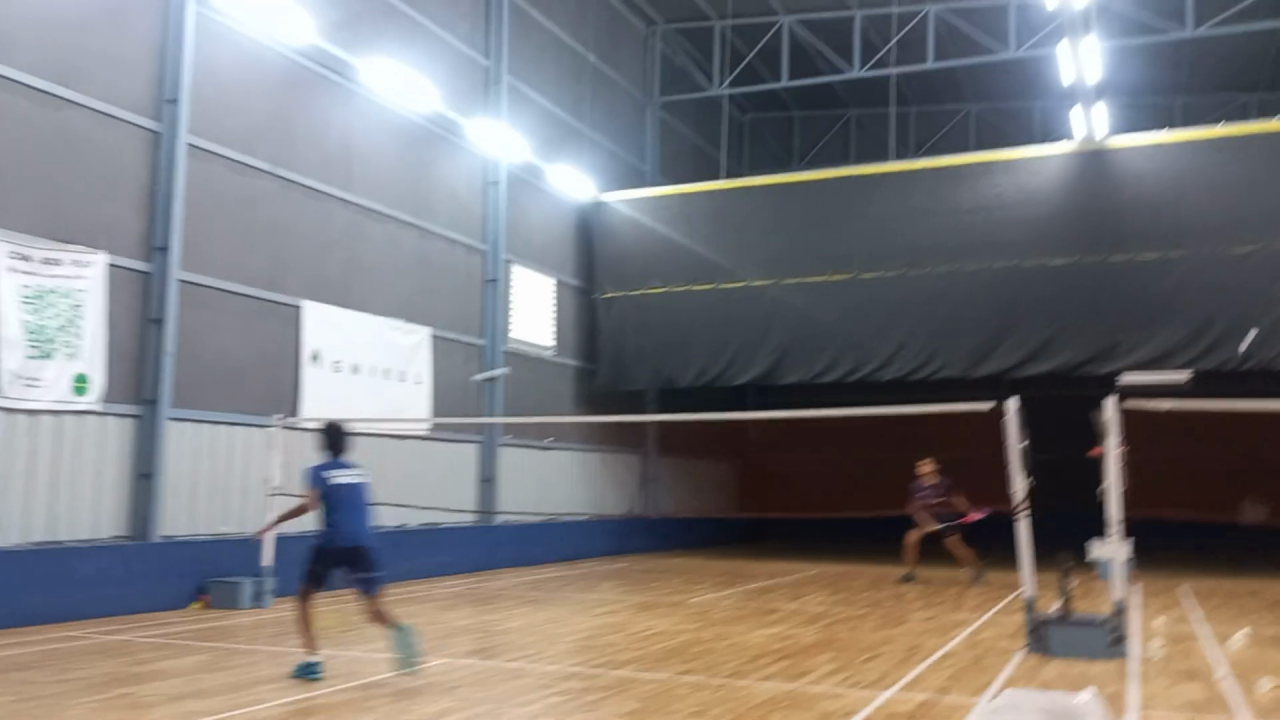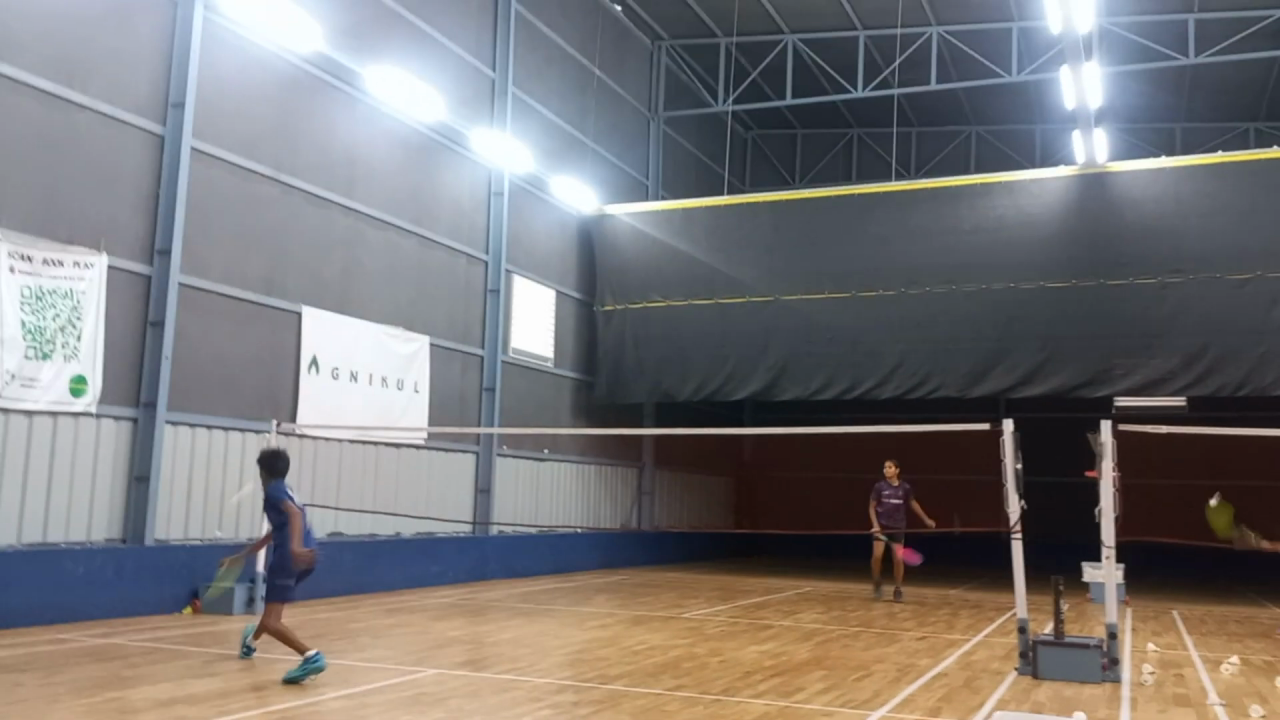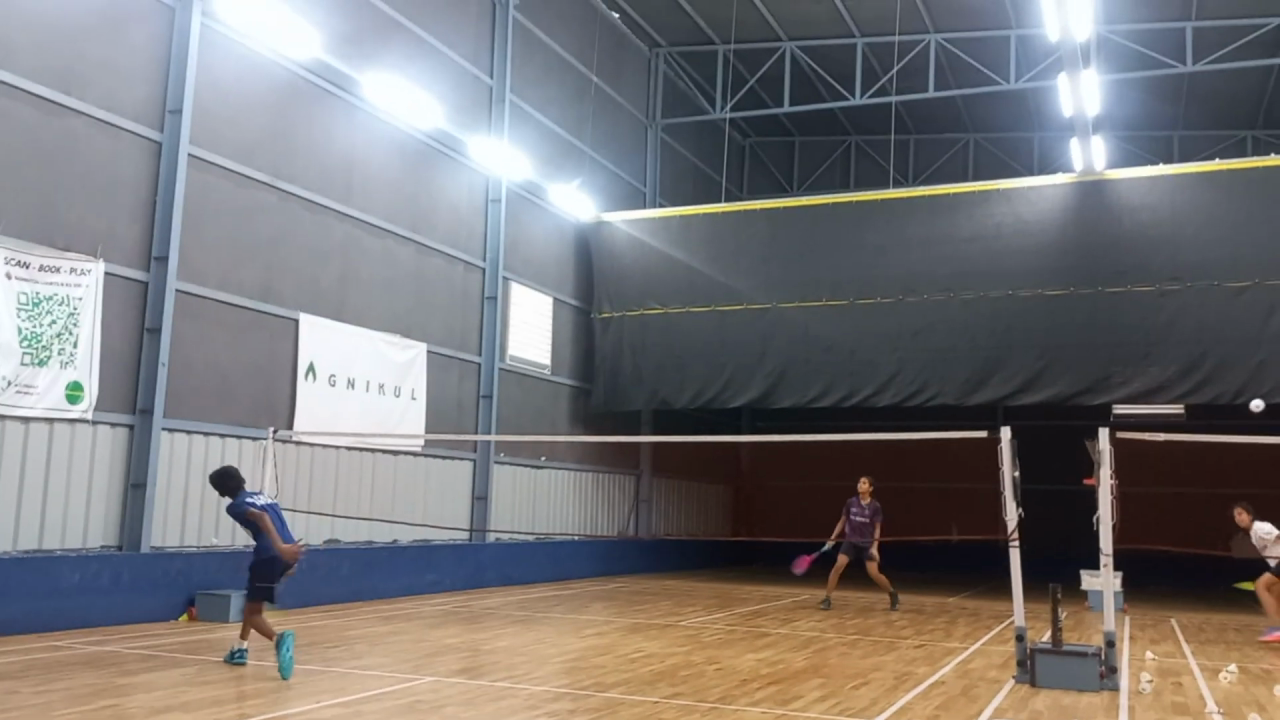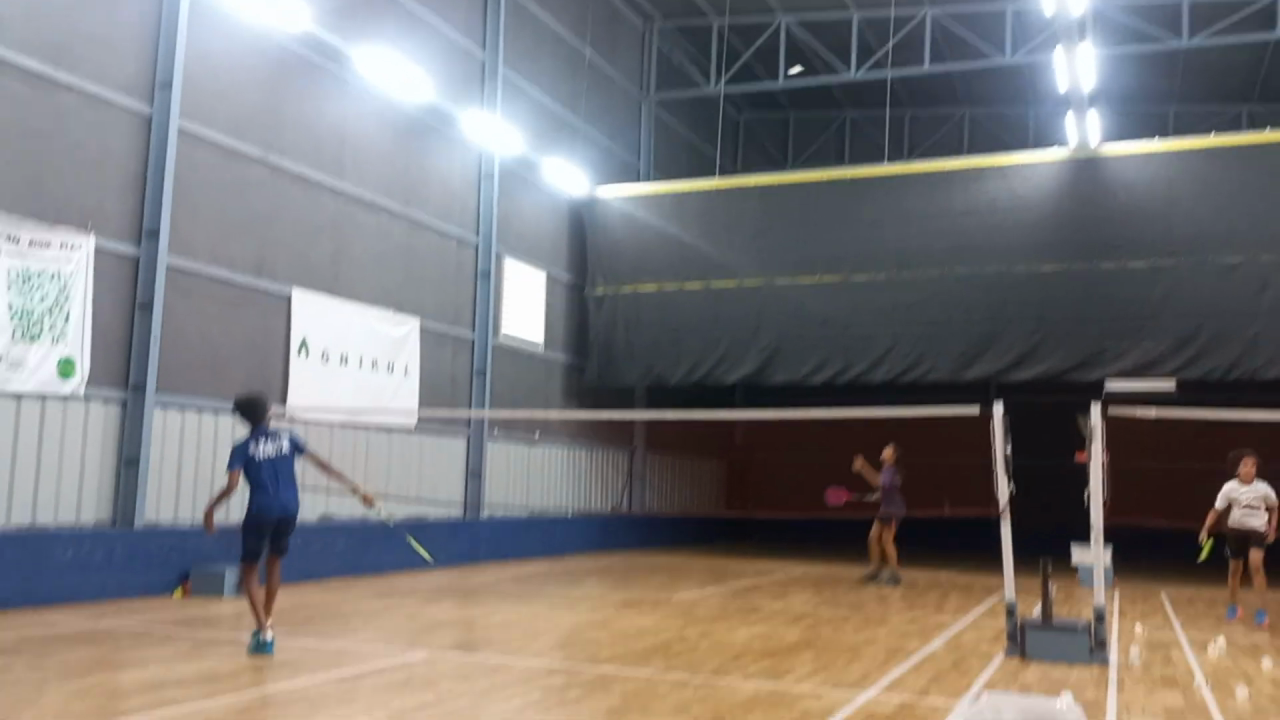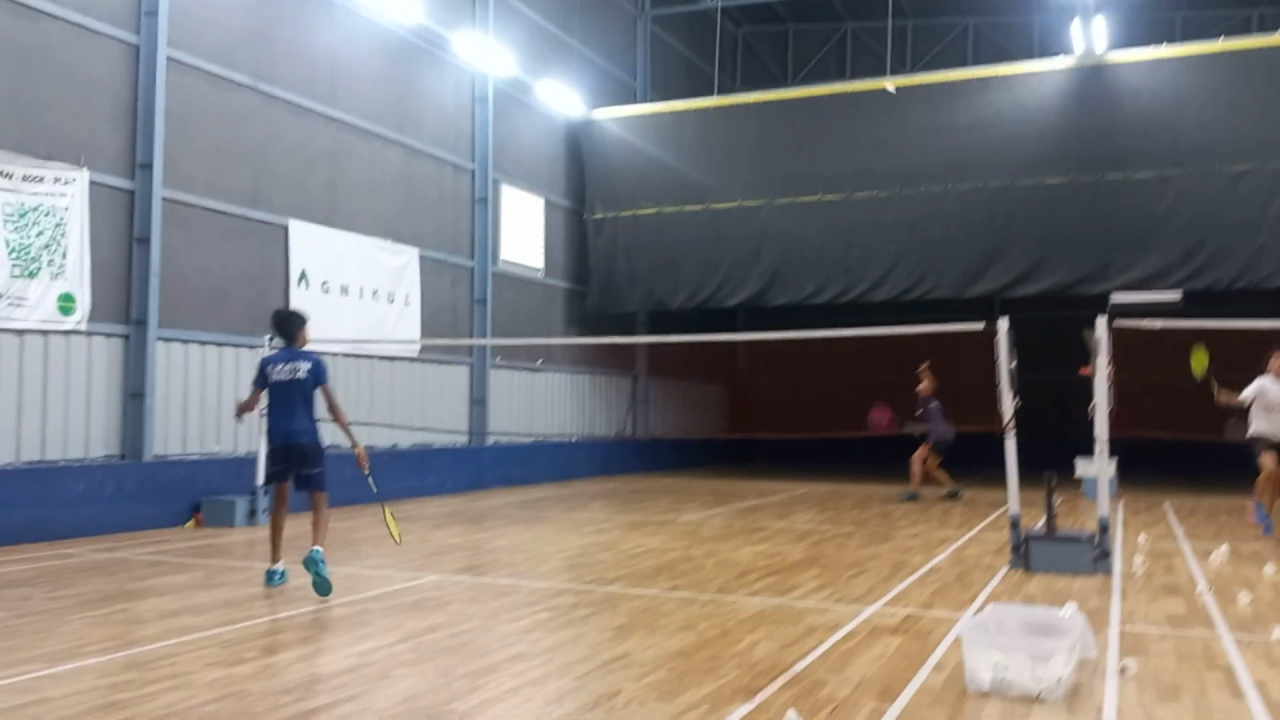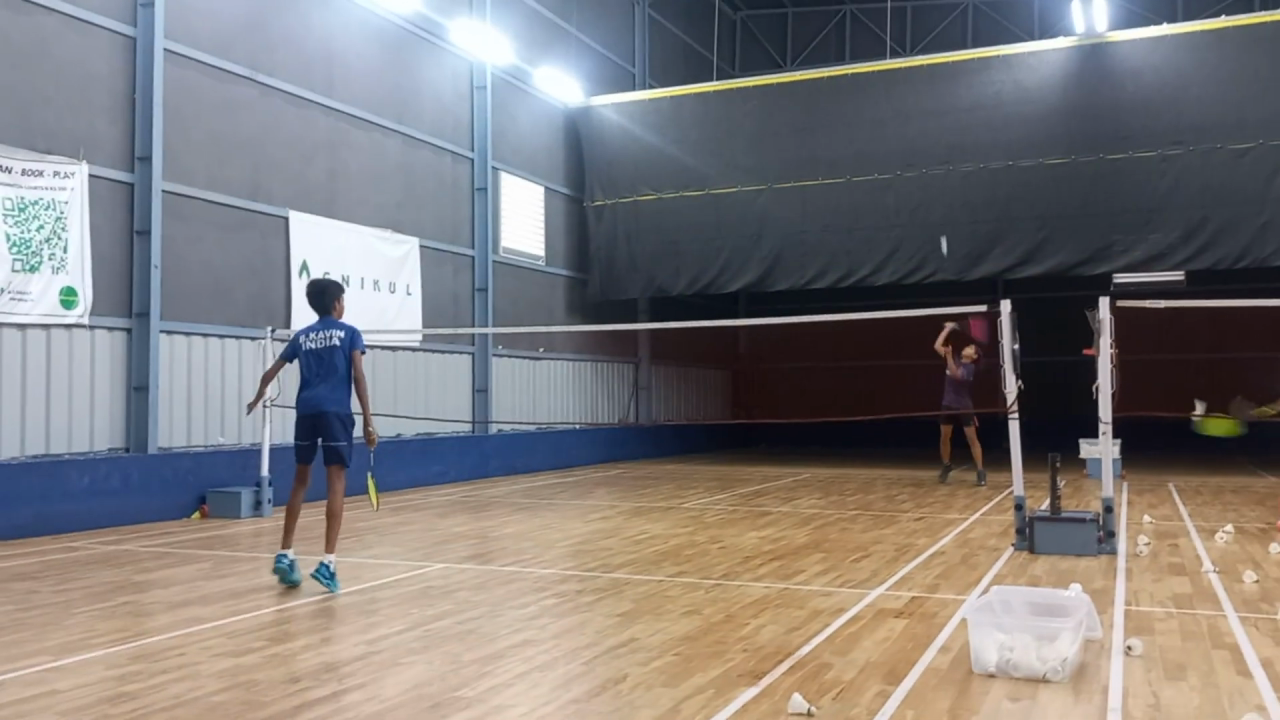
dt=0.4s
person 1, frame 1
left shoulder: (320, 472)
right shoulder: (361, 474)
left elbow: (310, 504)
left wrist: (275, 522)
left hip: (332, 542)
right hip: (362, 542)
left knee: (304, 597)
right knee: (373, 608)
left ankle: (313, 660)
right ankle: (399, 631)
person 1, frame 2
left shoulder: (274, 490)
right shoulder: (283, 490)
left elbow: (295, 513)
right elbow: (273, 534)
left wrist: (295, 546)
right wrist: (240, 555)
left hip: (291, 555)
right hip: (304, 555)
left knee: (271, 621)
right knee: (273, 600)
left ankle: (311, 657)
right ankle: (251, 642)
person 1, frame 3
left shoulder: (235, 506)
right shoulder: (261, 497)
left elbow: (261, 517)
right elbow: (274, 522)
left wrist: (279, 547)
left hip: (270, 554)
right hip: (287, 552)
left knee: (254, 613)
right knee: (253, 598)
left ankle: (279, 639)
right ankle: (240, 648)
person 1, frame 4
left shoulder: (242, 449)
right shoulder: (286, 438)
left elbow: (231, 486)
right elbow: (320, 464)
left wrist: (210, 509)
right wrist: (355, 488)
left hip: (261, 513)
right hip: (288, 511)
left knee: (250, 573)
right knee: (274, 564)
left ankle: (265, 634)
right ankle: (266, 622)
person 1, frame 5
left shoulder: (268, 364)
right shoulder: (313, 362)
left elbow: (250, 405)
right elbow: (332, 406)
left wrist: (239, 408)
right wrist: (354, 442)
left hip: (278, 439)
right hip: (306, 439)
left knee: (281, 500)
right knee: (320, 503)
left ankle: (276, 567)
right ankle: (316, 552)
person 1, frame 6
left shoulder: (302, 336)
right shoulder: (349, 332)
left elbow: (271, 373)
right elbow: (358, 377)
left wrist: (259, 396)
right wrist: (368, 420)
left hip: (306, 412)
right hip: (335, 411)
left knee: (300, 483)
right knee: (336, 485)
left ankle: (285, 555)
right ankle: (327, 562)
